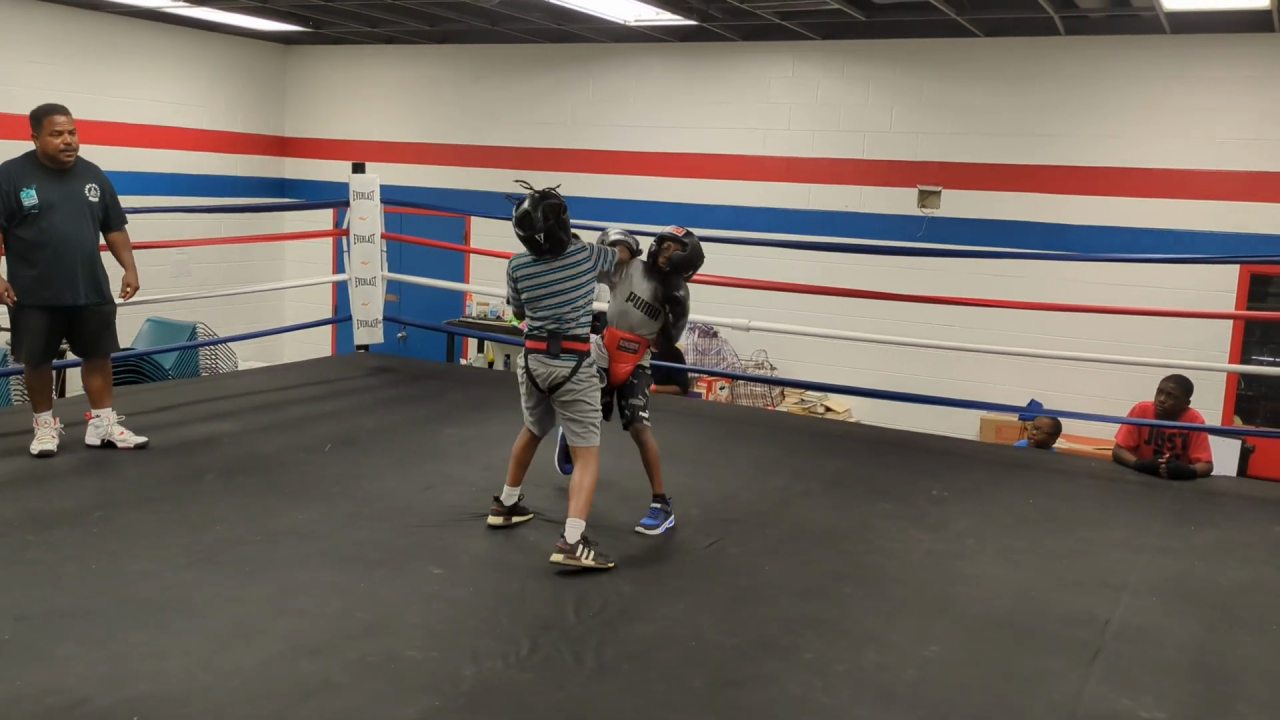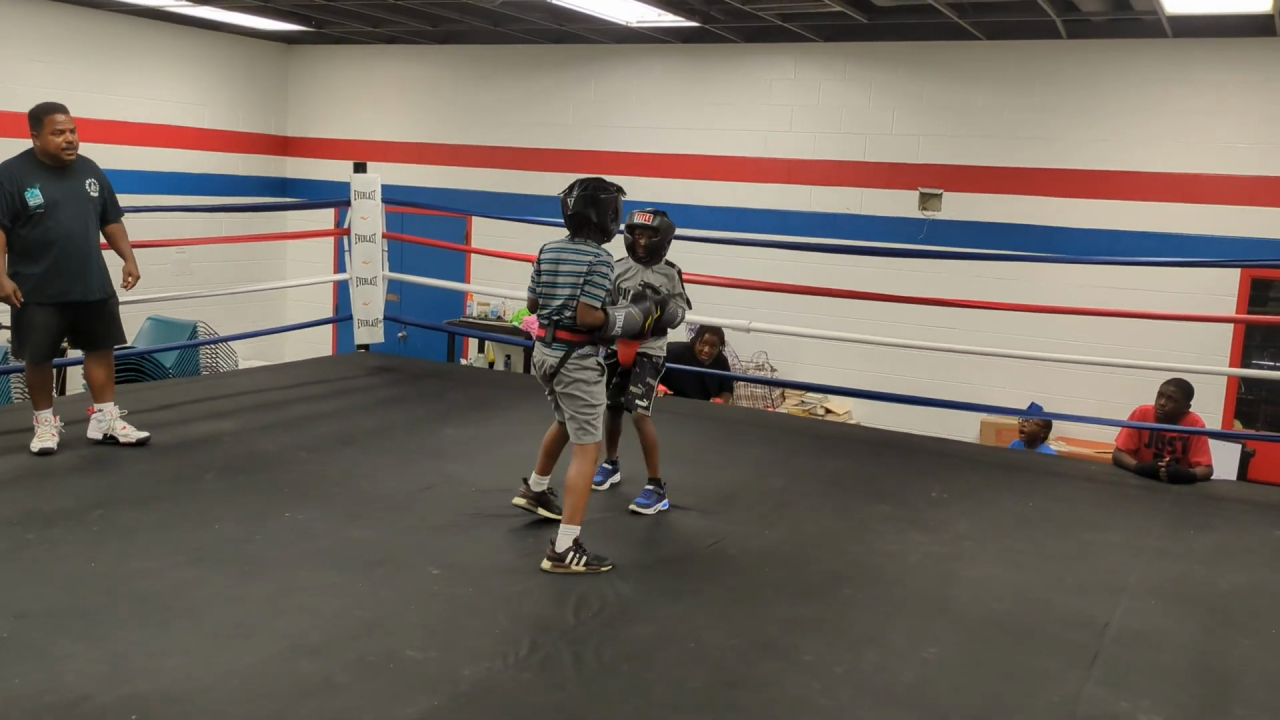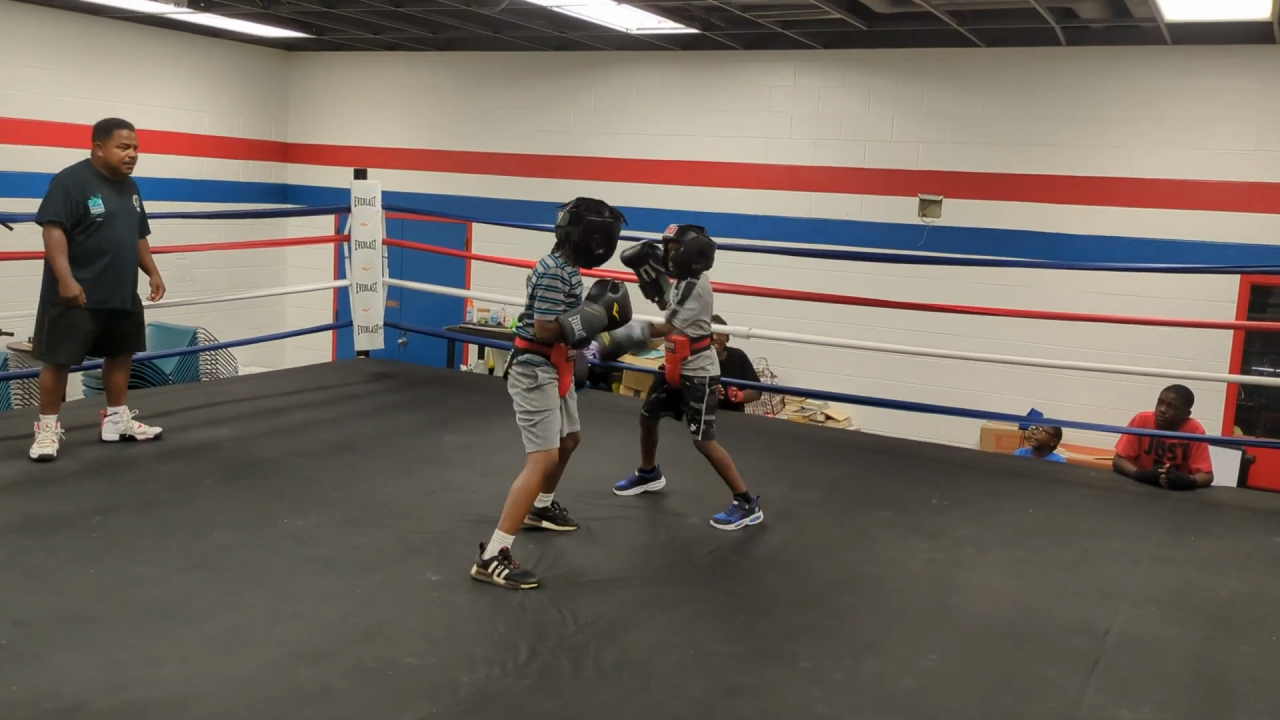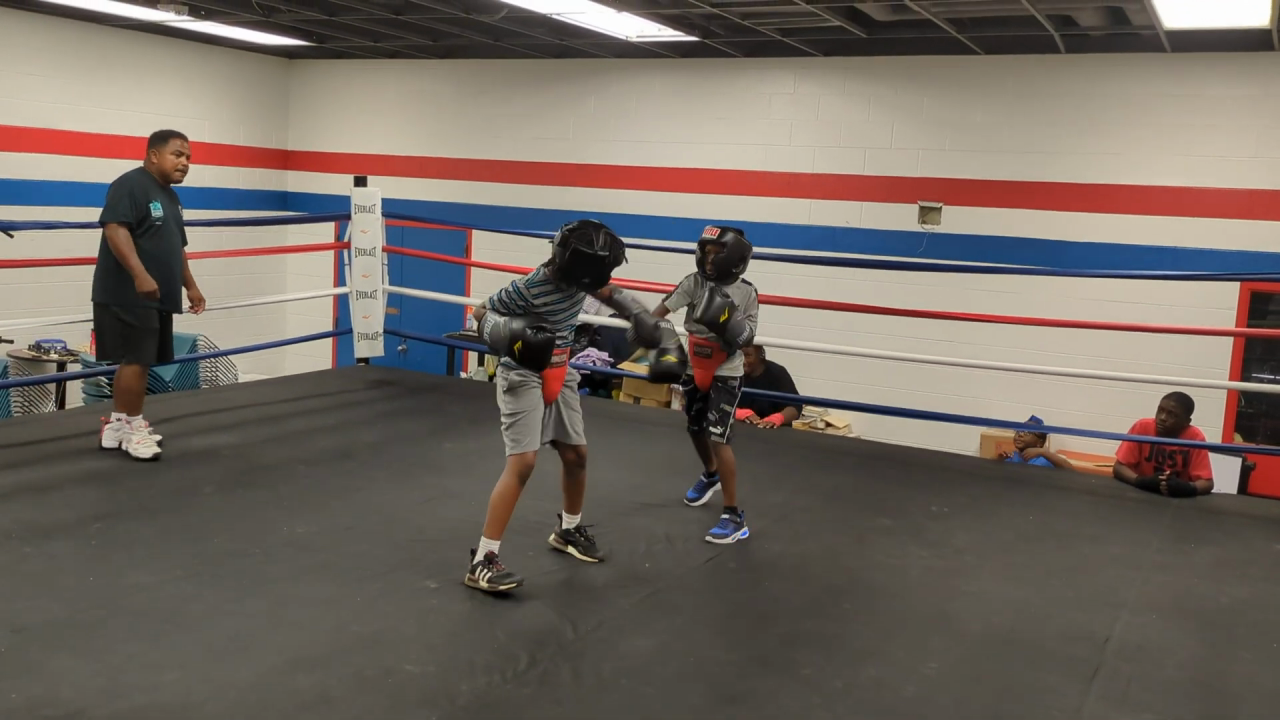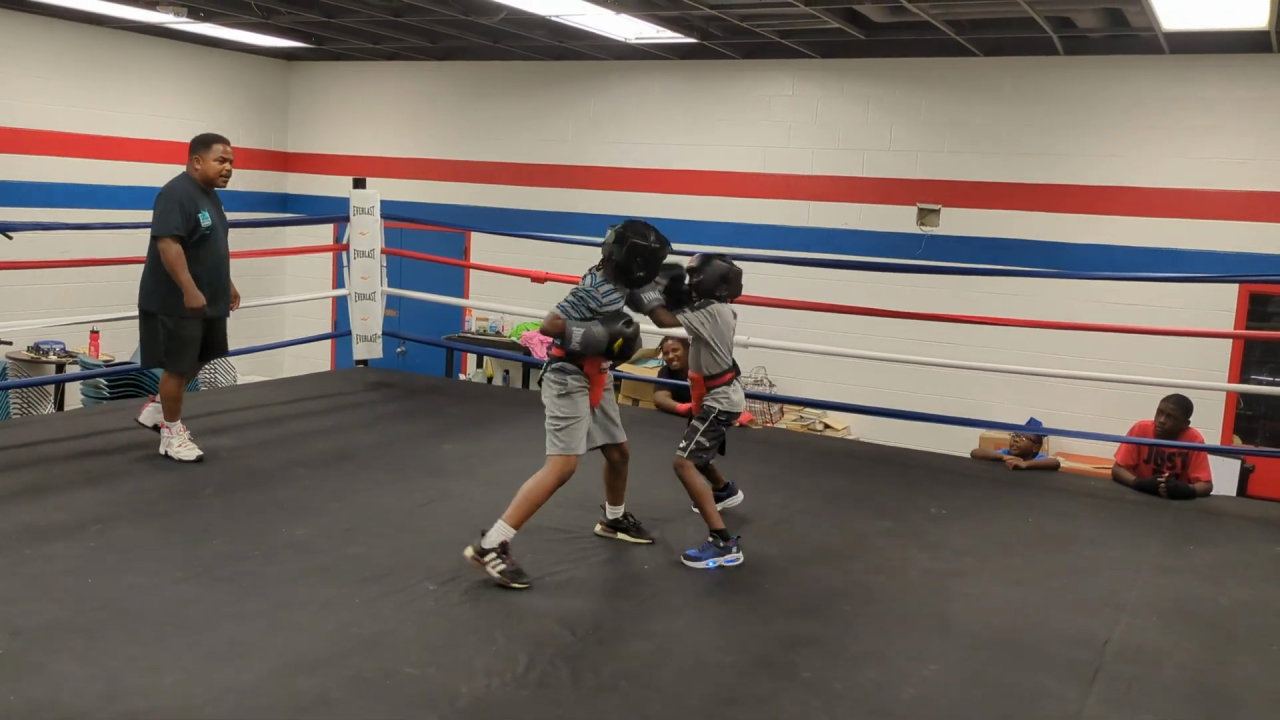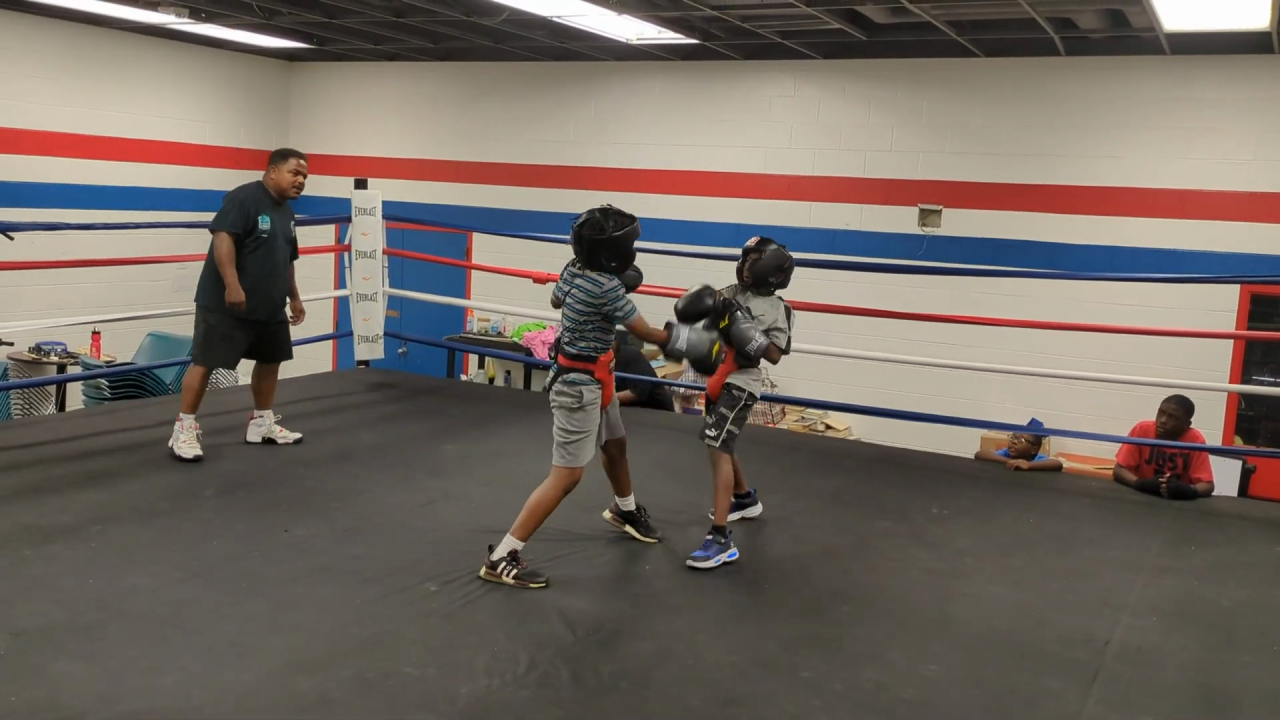
dt=0.5s
person 1, frame 1
left shoulder: (519, 267)
right shoulder: (586, 253)
right elbow: (625, 255)
right wrist: (623, 241)
left hip: (534, 360)
right hip: (574, 364)
left knee: (533, 429)
right knee: (587, 454)
left ankle: (505, 504)
right ankle: (574, 541)
person 1, frame 2
left shoulder: (548, 251)
right shoulder: (599, 259)
left elbow: (533, 304)
right elbow: (587, 316)
right wrist: (633, 318)
left hip: (545, 350)
right hip: (577, 357)
left knee: (565, 423)
right knee: (586, 449)
left ankle: (535, 489)
right ankle: (564, 549)
person 1, frame 3
left shoulder: (567, 268)
right shoulder: (552, 272)
right elbow: (546, 330)
right wrist: (596, 314)
left hip: (557, 367)
right hip: (534, 371)
left knee: (569, 440)
right knee: (544, 459)
left ankle: (541, 507)
right ankle: (493, 555)
person 1, frame 4
left shoulder: (574, 273)
right shoulder: (528, 287)
left elbow: (616, 297)
right elbow: (480, 314)
left wrist: (658, 331)
right wrist: (512, 335)
left hip: (559, 375)
right hip: (521, 377)
left knee: (576, 455)
right knee: (521, 463)
left ankle: (568, 529)
right ankle: (483, 560)
person 1, frame 5
left shoulder: (608, 278)
right shoulder: (592, 289)
right elbow: (551, 325)
right wrist: (601, 336)
left hip: (594, 379)
right hip: (569, 380)
left knee: (618, 452)
right knee: (563, 466)
left ankle: (615, 518)
right ankle: (492, 547)
person 1, frame 6
left shoulder: (575, 269)
right shoulder: (604, 288)
left elbow: (557, 300)
right elbow: (645, 332)
right wrist: (695, 345)
left hip: (592, 378)
right hip: (579, 384)
left knee: (615, 445)
right knee: (566, 476)
left ankle: (626, 510)
right ankle: (501, 557)
person 2, frame 1
left shoulder: (93, 176)
left elbow: (114, 228)
left wrist: (130, 268)
left hip: (91, 290)
right hip: (33, 293)
left knee: (98, 355)
right knee: (37, 359)
left ankle: (103, 424)
right ankle: (45, 426)
person 2, frame 2
left shoulder: (90, 170)
left elbow: (111, 221)
left wrist: (129, 259)
left hip: (93, 285)
right hip: (38, 291)
left knee: (101, 348)
right knee: (38, 357)
left ankle: (105, 419)
right ankle: (45, 424)
person 2, frame 3
left shoulder: (129, 186)
right shoulder: (71, 181)
left elbow: (138, 237)
right elbow: (53, 230)
left wrist: (153, 274)
right wrist: (65, 279)
left hip: (122, 295)
right hip: (76, 295)
left knee: (121, 354)
right knee: (58, 359)
left ankle: (117, 420)
right ankle: (47, 428)
person 2, frame 4
left shoulder: (170, 195)
right shoulder: (130, 185)
left elbow: (176, 248)
right elbow: (115, 229)
left wrist: (190, 286)
right wrist: (140, 275)
left hip: (158, 297)
right hip: (126, 295)
left knee: (141, 360)
right knee: (135, 359)
left ankle: (117, 427)
right ankle: (132, 428)
person 2, frame 5
left shoulder: (210, 195)
right shoulder: (177, 193)
right elbow: (167, 242)
left wrist: (226, 284)
right wrist: (189, 290)
left hip: (206, 299)
right hip: (174, 302)
left knee: (201, 357)
right knee: (176, 365)
left ankle: (157, 408)
right ankle: (171, 434)
person 2, frame 6
left shoulder: (286, 211)
right shoulder: (244, 198)
left elbow: (285, 261)
right elbow: (222, 238)
left wrist: (294, 298)
right wrist: (232, 286)
left hip: (268, 304)
right hip: (228, 302)
left knee: (271, 359)
right knee: (207, 360)
left ankle: (262, 424)
right ankle: (184, 429)
person 3, frame 1
left shoulder: (675, 295)
right shoulder: (628, 268)
left elbow: (666, 343)
left wrist: (678, 312)
left hip: (636, 366)
right hip: (602, 358)
left knee: (640, 430)
left ankle: (661, 505)
person 3, frame 2
left shoulder: (669, 273)
right shoulder: (620, 267)
left elbow: (678, 315)
left hip: (649, 351)
right hip: (619, 348)
left knee: (640, 415)
right knee: (611, 409)
left ankle: (656, 486)
right ankle: (610, 464)
person 3, frame 3
left shoulder: (694, 285)
right shoulder: (682, 281)
left elbow: (669, 326)
right elbow: (663, 301)
left wrist: (622, 337)
right wrist: (646, 270)
left hip: (698, 370)
right hip: (677, 366)
left knee: (703, 440)
right knee: (648, 416)
left ankle: (747, 504)
right ankle: (648, 473)
person 3, frame 4
left shoulder: (745, 292)
right shoulder: (693, 283)
left elbow: (746, 341)
right elbow: (662, 310)
left wrist: (727, 320)
left hip: (726, 372)
right hip: (694, 369)
left knee: (717, 440)
right knee: (696, 430)
left ankle: (733, 516)
right ankle: (711, 474)
person 3, frame 5
left shoulder: (713, 310)
right shoulder: (717, 310)
left elbow: (664, 319)
left wrist: (646, 297)
left hip: (720, 402)
right hip: (713, 399)
left knee: (683, 463)
right knee: (696, 456)
left ankle: (723, 543)
right ankle: (724, 491)
person 3, frame 6
left shoulder: (778, 309)
right shoulder: (731, 293)
left elbow: (774, 355)
right elbow: (697, 314)
left wrist: (738, 325)
right wrist: (697, 307)
left hip: (740, 385)
right hip: (717, 381)
left knee: (717, 449)
right knee: (721, 446)
left ankle: (721, 538)
right ankle: (745, 499)
